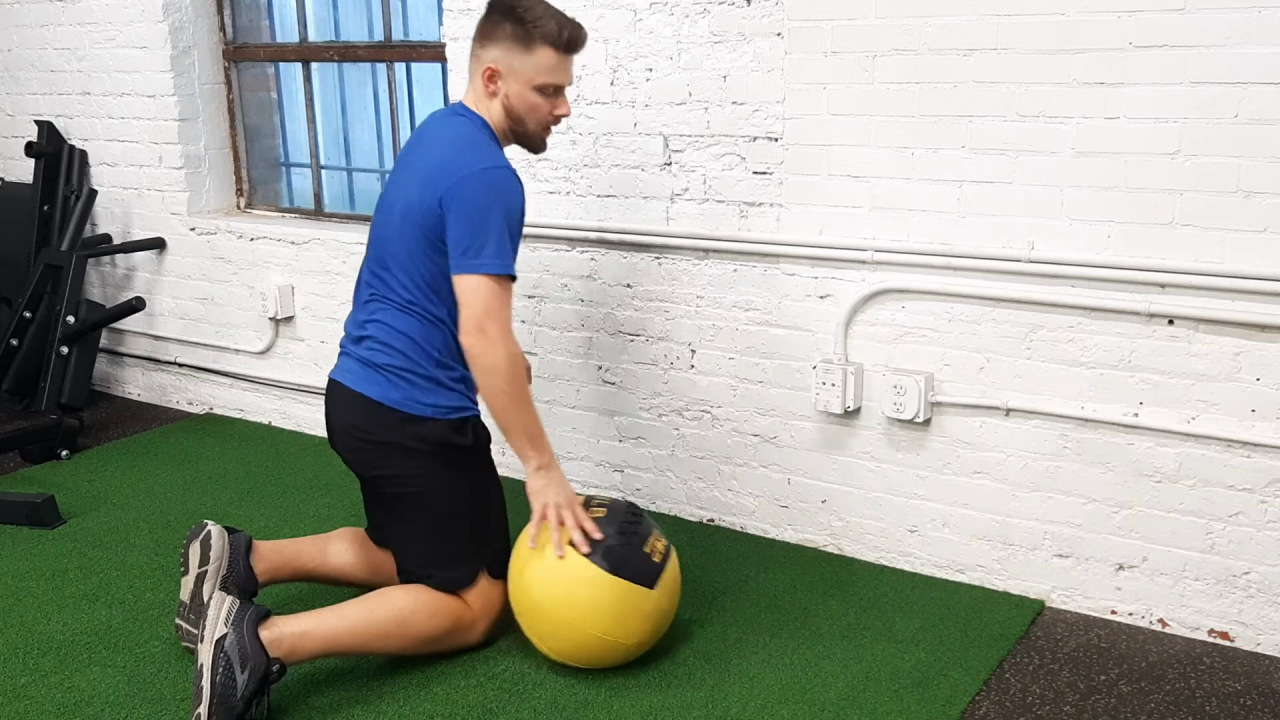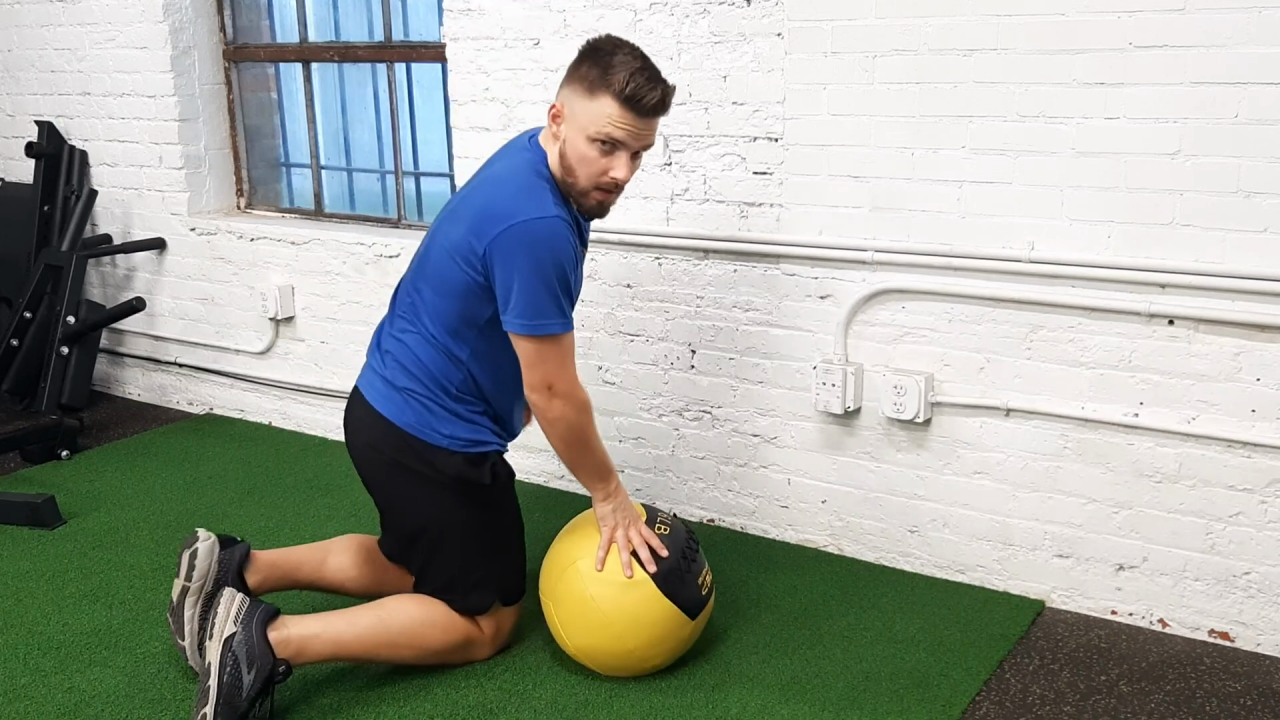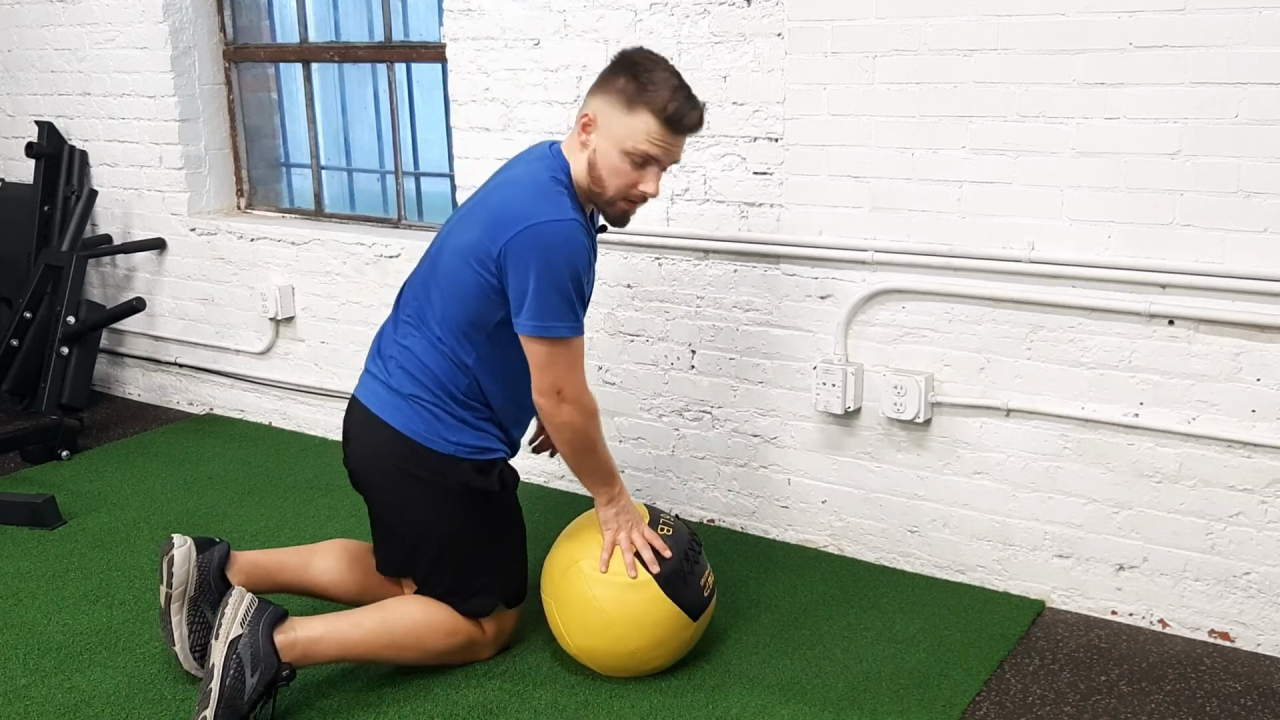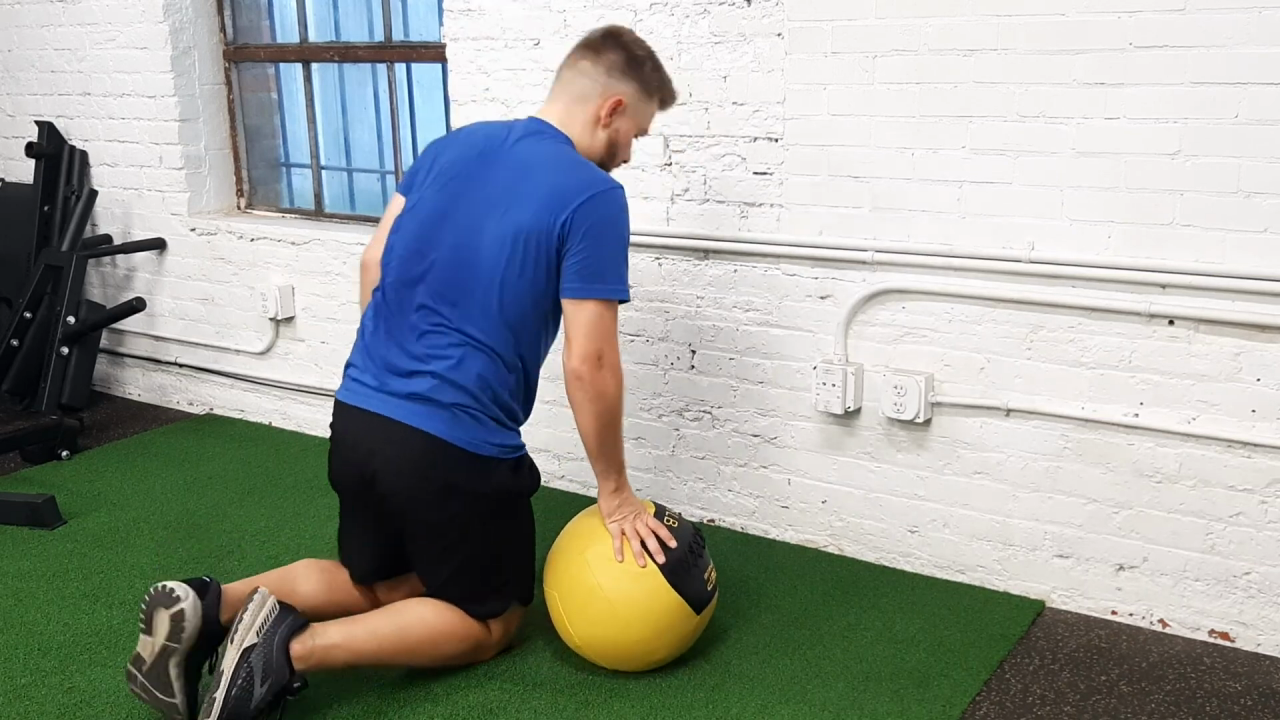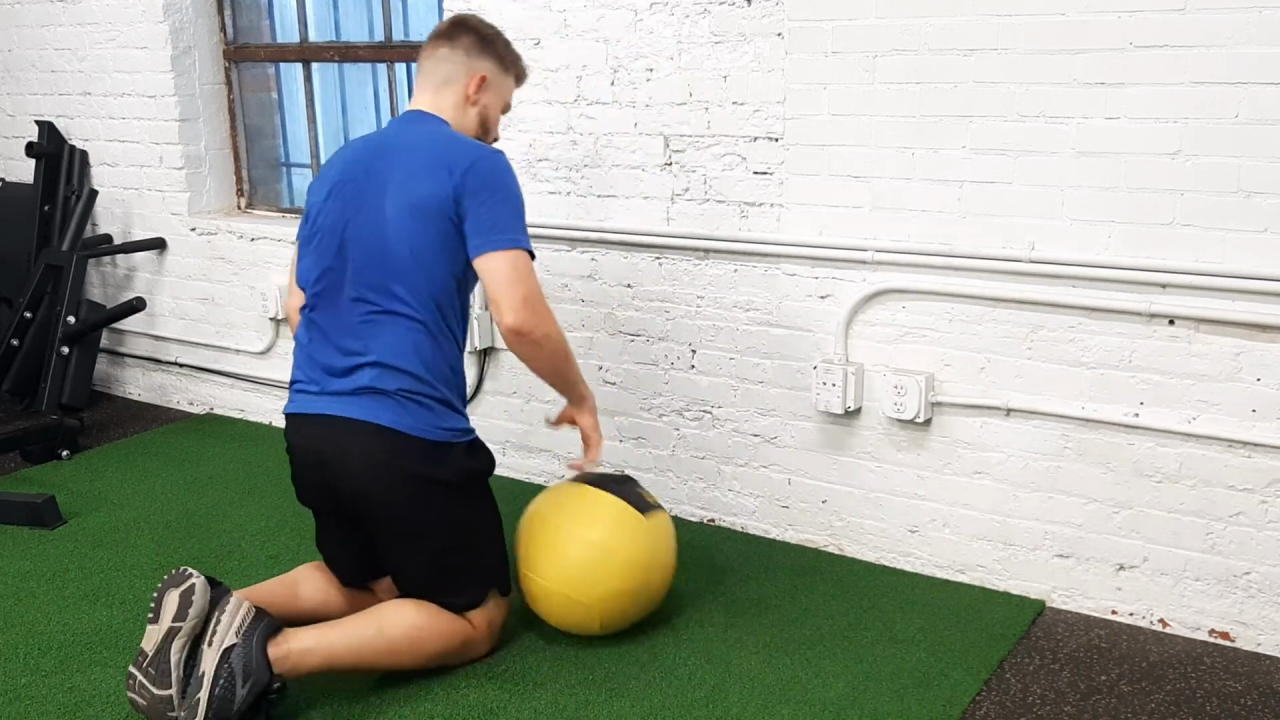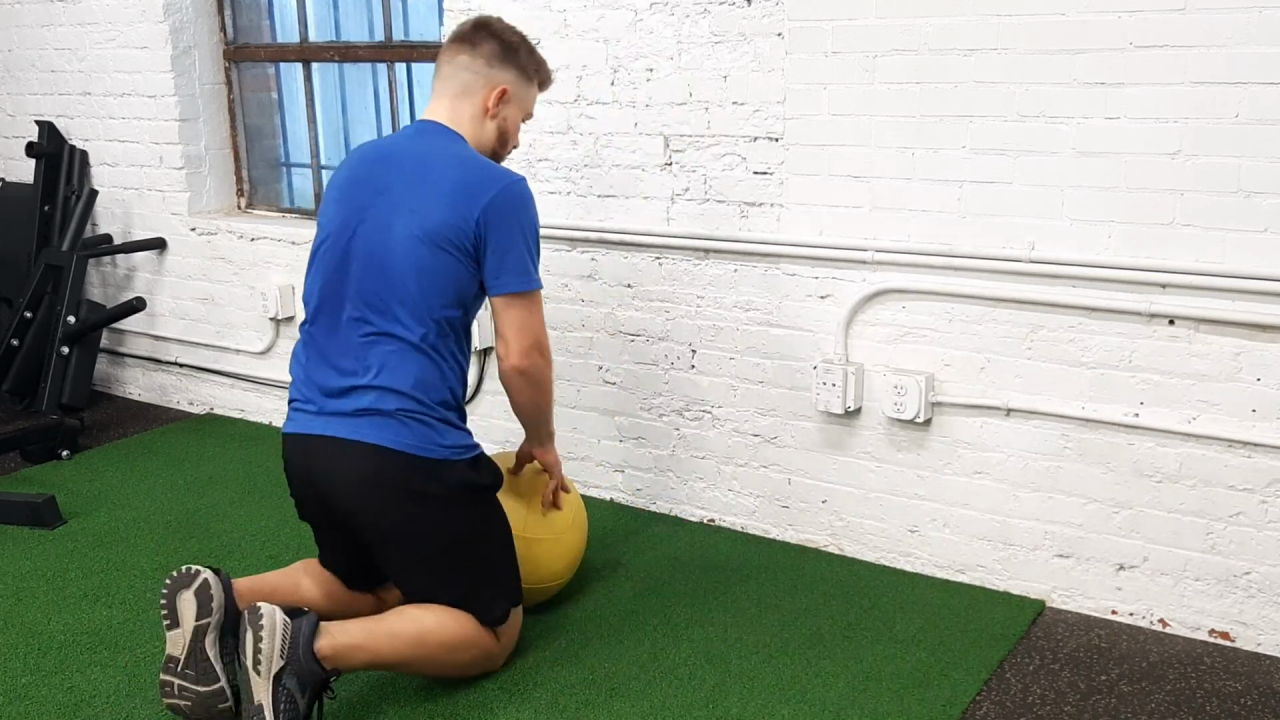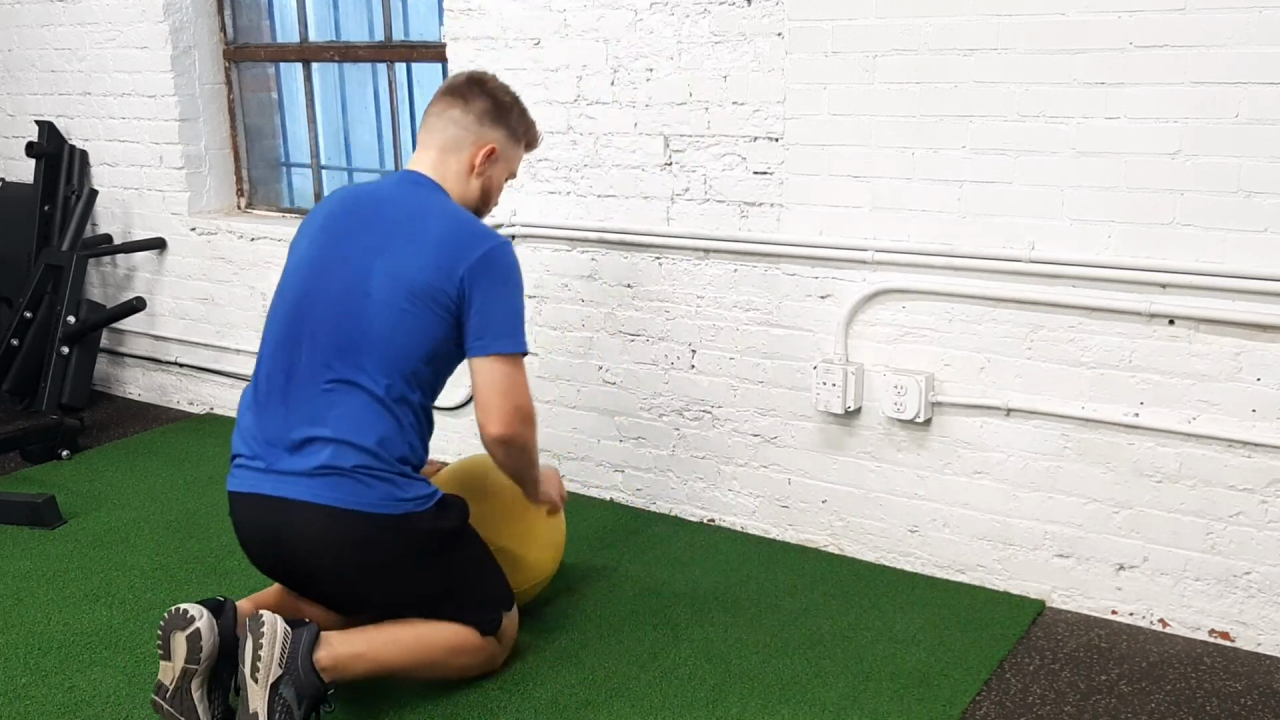
dt=0.5s
person 1, frame 1
left shoulder: (441, 132)
right shoulder: (483, 175)
right elbow: (484, 338)
left wrist: (498, 353)
right wrist: (541, 469)
left hip: (362, 393)
right hip: (414, 415)
left knee: (412, 556)
right knee: (471, 603)
left ankle: (245, 559)
right ankle: (261, 640)
person 1, frame 2
left shoulder: (531, 158)
right shoulder: (535, 224)
right elbow: (552, 393)
right wrist: (610, 498)
left hip: (386, 408)
right hip: (431, 438)
left knee: (414, 566)
right knee: (482, 621)
left ankle: (237, 568)
right ankle: (271, 639)
person 1, frame 3
left shoulder: (540, 168)
right shoulder: (551, 228)
right elbow: (558, 395)
left wrist: (528, 404)
right wrist: (613, 503)
left hip: (379, 416)
right hip: (432, 444)
left knee: (406, 578)
right knee: (483, 621)
left ankle: (221, 569)
right ankle: (278, 641)
person 1, frame 4
left shoulder: (455, 145)
right shoulder: (594, 197)
left elbow: (374, 265)
right elbow: (589, 366)
right wrist: (616, 494)
left hip: (357, 416)
right hip: (453, 447)
left knee: (375, 584)
right knee: (487, 621)
left ankle: (210, 608)
right ankle: (296, 647)
person 1, frame 5
left shoulder: (341, 164)
right shoulder: (476, 168)
left elbow: (300, 307)
right elbow: (519, 317)
right wrist: (579, 401)
left hip: (310, 424)
right hip: (407, 435)
left knee: (365, 582)
right knee: (471, 619)
left ankle: (216, 610)
right ankle: (272, 649)
person 1, frame 6
left shoulder: (356, 167)
right shoulder: (496, 193)
right elbow: (521, 357)
right wrist: (542, 441)
left hip: (310, 440)
right hip: (405, 453)
left knee: (372, 585)
right knee: (490, 633)
left ankle: (225, 600)
right ankle: (314, 647)
person 1, frame 7
left shoulder: (332, 211)
right shoulder: (481, 252)
right elbow: (504, 423)
right wrist: (537, 483)
left hip: (253, 497)
right hip: (358, 506)
left knee: (365, 587)
right knee: (489, 630)
left ankle: (227, 627)
right ankle: (315, 659)
